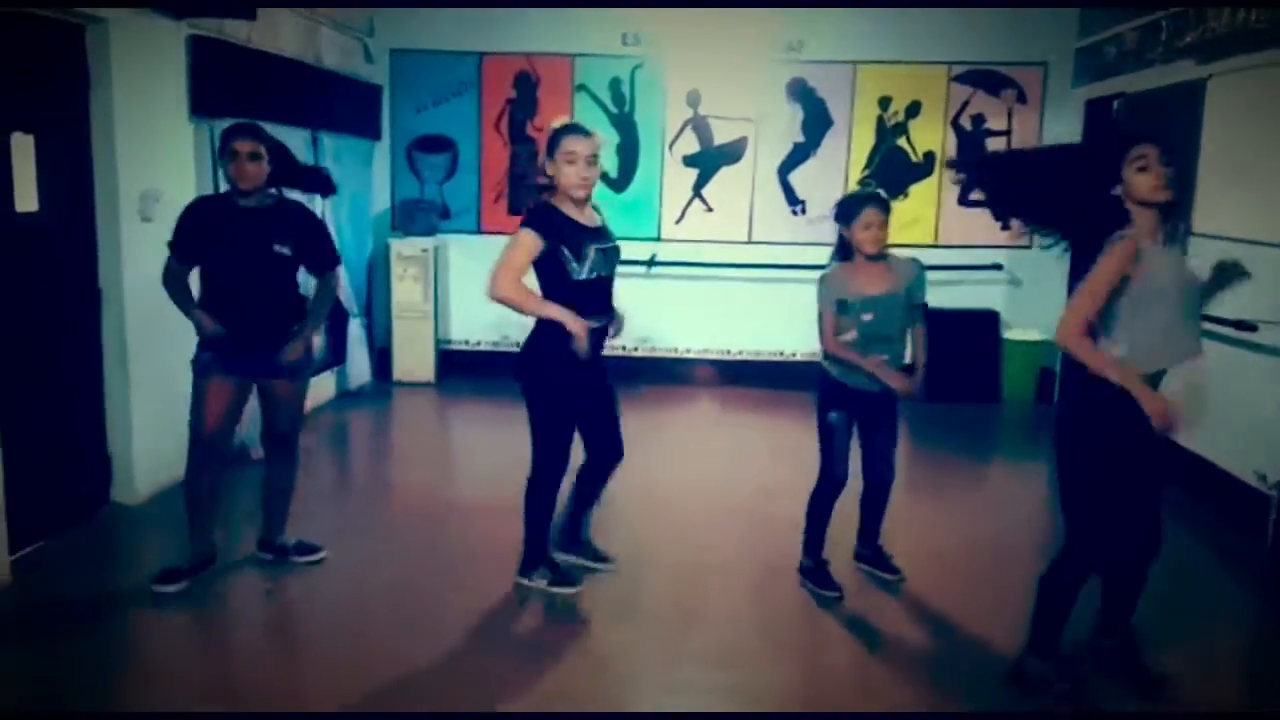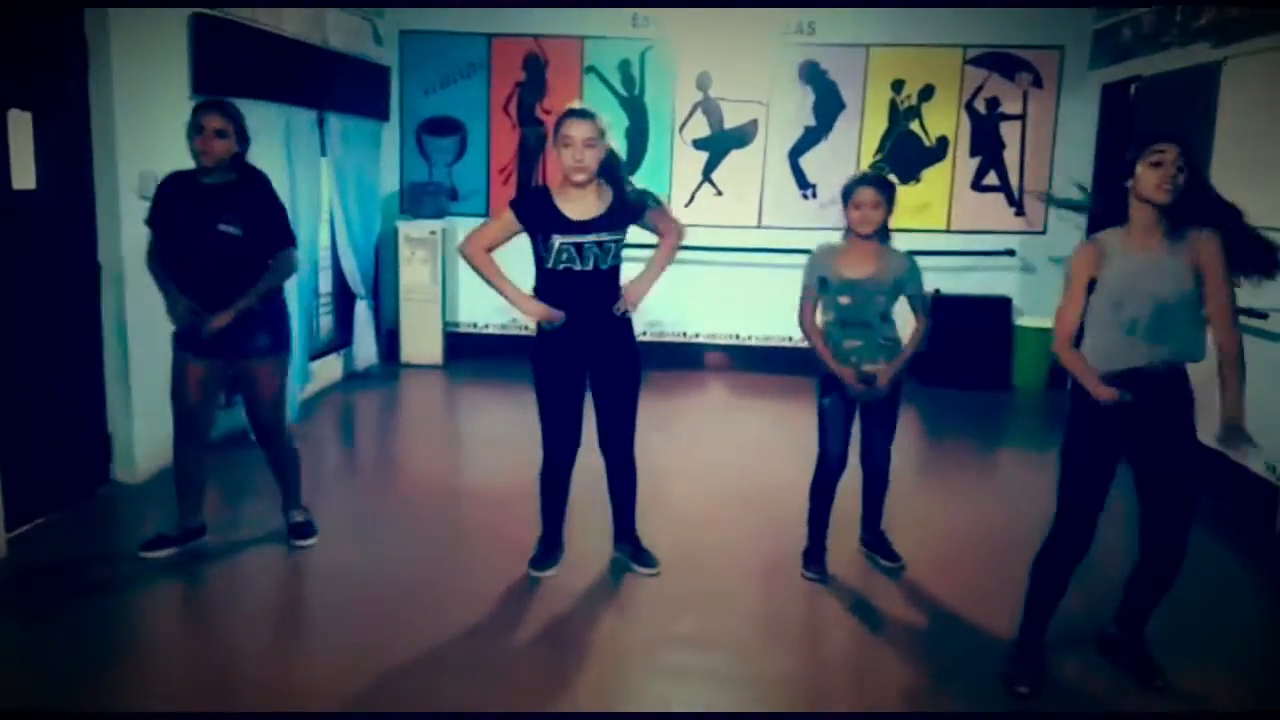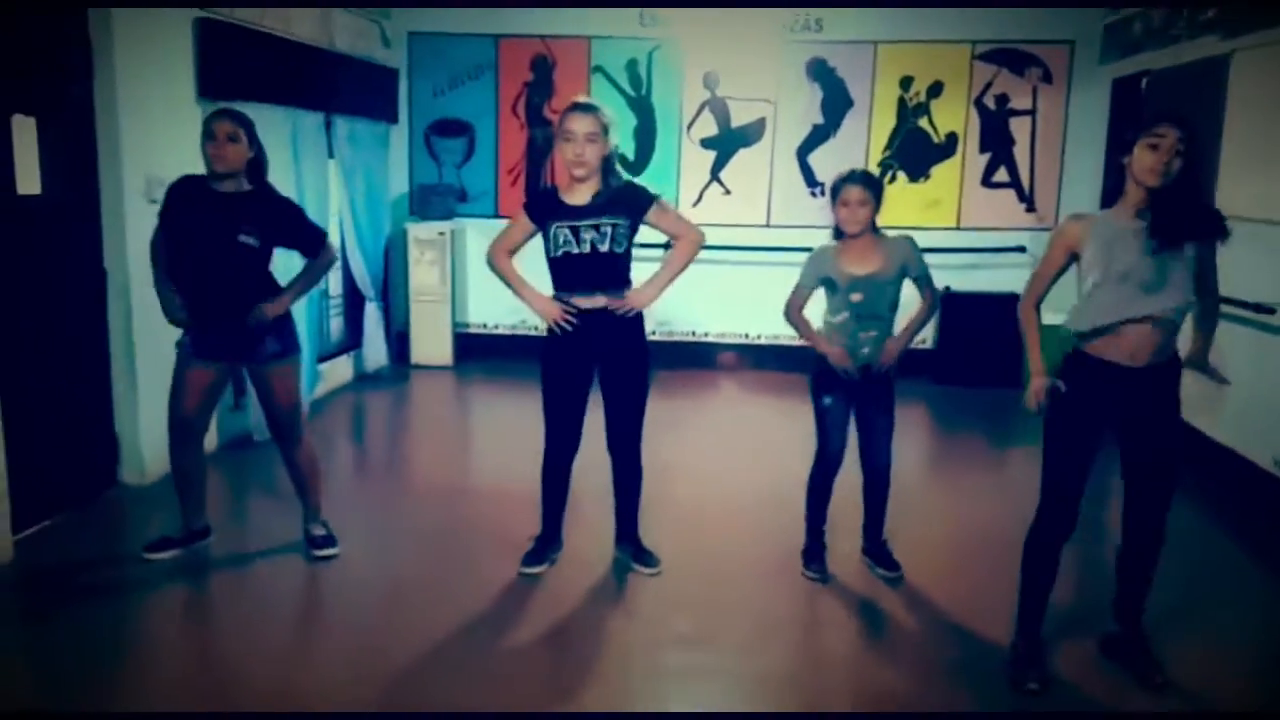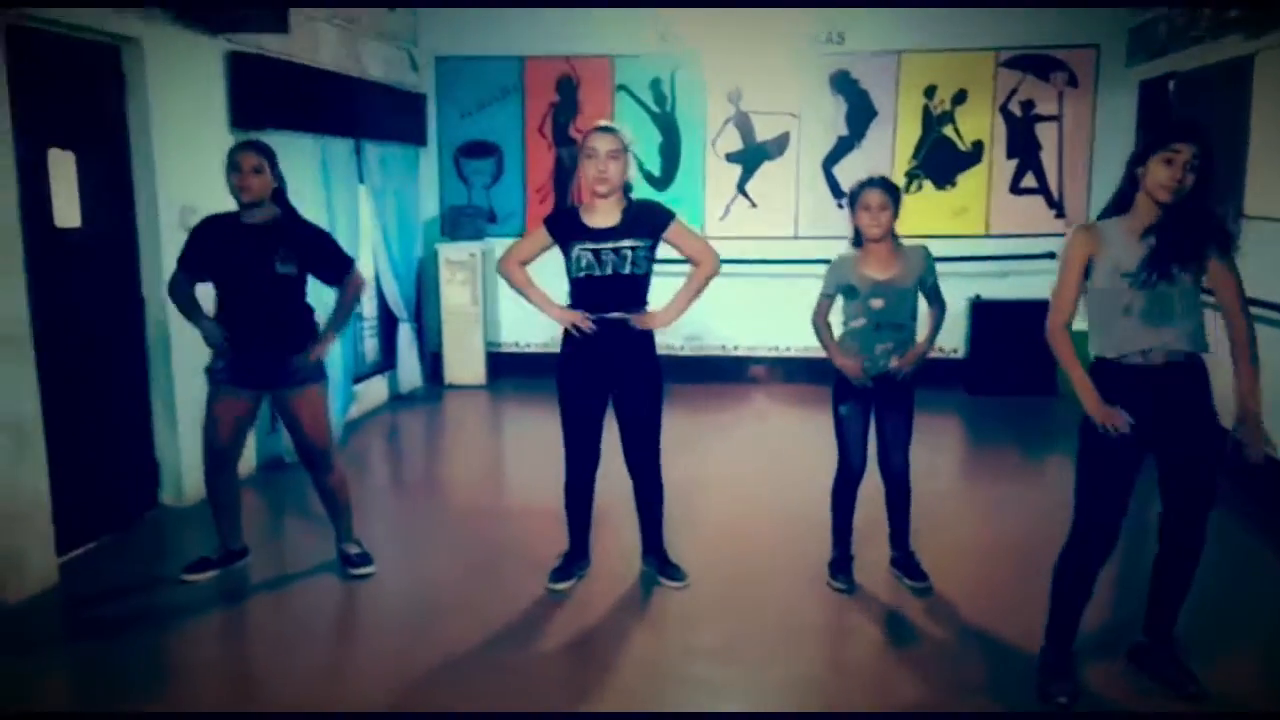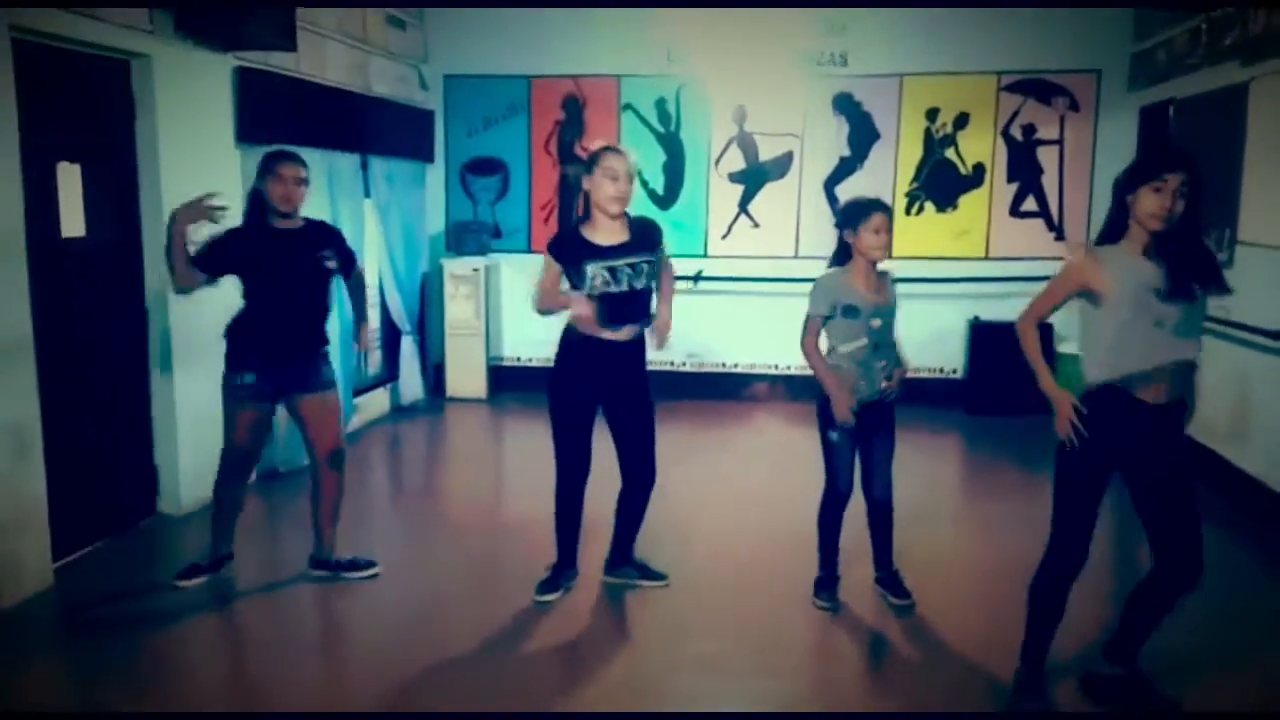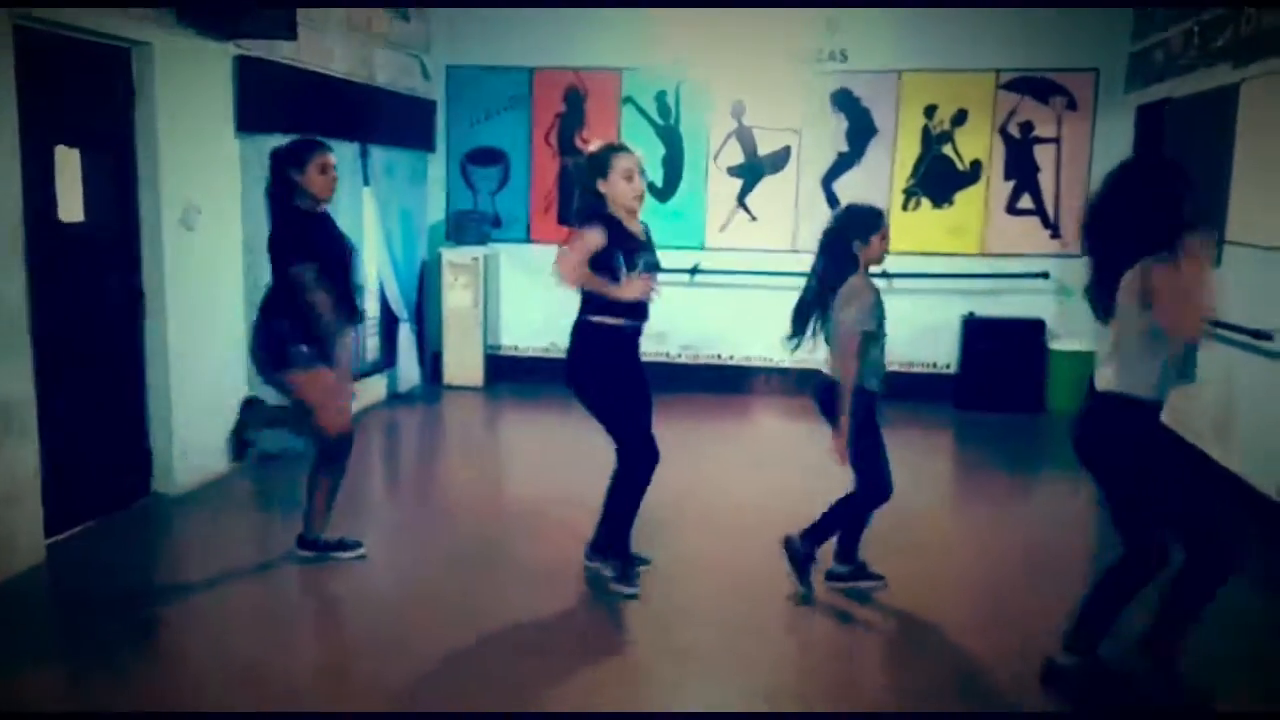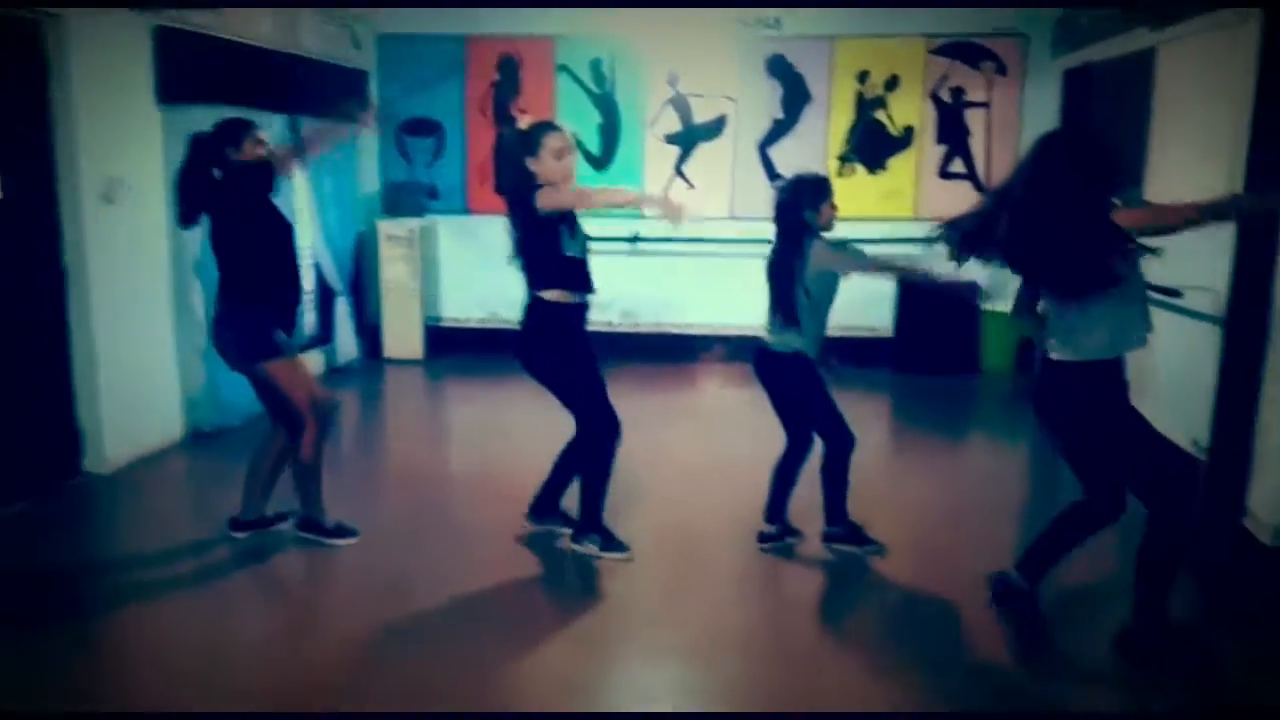
dt=0.3s
person 1, frame 1
left shoulder: (1163, 246)
right shoulder: (1126, 246)
left elbow: (1175, 306)
right elbow: (1070, 330)
left wrist: (1216, 281)
right wrist: (1145, 392)
left hip: (1129, 410)
right hip: (1095, 409)
left knee: (1141, 538)
right knee: (1088, 543)
left ankle: (1113, 641)
right ankle: (1037, 656)
person 1, frame 2
left shoulder: (1205, 243)
right shoulder: (1096, 251)
left elbow: (1225, 328)
right elbow: (1063, 341)
left wrist: (1233, 412)
right wrist: (1095, 386)
left hip: (1169, 403)
right hip: (1101, 404)
left knee: (1168, 544)
right knee: (1071, 534)
left ankle: (1125, 636)
right ankle: (1028, 645)
person 1, frame 3
left shoulder: (1192, 224)
right shoulder: (1082, 229)
left elbow: (1206, 297)
right elbow: (1030, 300)
left wrist: (1199, 349)
right wrist: (1036, 372)
left hip: (1157, 390)
right hip: (1088, 380)
left knee: (1147, 523)
right knee: (1056, 517)
left ankle: (1127, 633)
right ankle: (1027, 640)
person 1, frame 4
left shoulder: (1200, 239)
right shoulder: (1091, 237)
left elbow: (1238, 321)
right elbow: (1056, 326)
left wrist: (1249, 409)
right wrist: (1093, 402)
left hip: (1189, 394)
right hip: (1119, 391)
left knee: (1185, 534)
right knee: (1094, 533)
left ankle: (1156, 644)
right ankle: (1056, 653)
person 1, frame 5
left shoulder: (1184, 261)
right shoulder: (1094, 264)
right elbow: (1027, 322)
left wrist: (1187, 402)
right wrist: (1054, 392)
left hip: (1162, 430)
right hip: (1105, 422)
left knee: (1181, 565)
right knee: (1066, 557)
left ankle: (1114, 666)
right ankle: (1031, 673)
person 1, frame 6
left shoulder: (1130, 263)
right shoulder: (1156, 270)
right elbow: (1188, 329)
right wrist: (1196, 259)
left hip: (1111, 422)
right hip: (1124, 429)
left knee: (1144, 552)
right knee: (1213, 551)
left ankle: (1073, 659)
right ankle: (1158, 654)
person 1, frame 7
left shoulder: (1036, 242)
right shoulder: (1107, 229)
left elbow: (1025, 309)
right elbow: (1201, 211)
right wrist: (1244, 204)
left hip: (1061, 384)
right hip: (1093, 392)
left knee: (1102, 498)
right knee: (1175, 499)
left ankle: (1019, 581)
right ankle: (1147, 627)
person 2, frame 1
left shoulder: (594, 219)
right shoulder: (543, 220)
right elbow: (501, 285)
left wrist: (607, 307)
right wrist: (566, 316)
left hip: (587, 355)
right hip: (551, 358)
left knee: (609, 450)
right knee: (550, 461)
left ankle: (570, 535)
right ankle: (535, 559)
person 2, frame 2
left shoulder: (627, 201)
right shoulder: (534, 204)
left elbow: (673, 232)
right elbow: (472, 247)
left wrist: (643, 283)
right wrist: (521, 299)
left hip: (613, 335)
right hip: (558, 338)
left knee: (618, 445)
right knee: (560, 447)
left ankle: (627, 538)
right ankle: (550, 540)
person 2, frame 3
left shoulder: (629, 197)
right shoulder: (542, 204)
left elbow: (690, 238)
right elbow: (499, 254)
left wrist: (650, 290)
right wrist: (535, 300)
left hip: (621, 333)
right hip: (568, 332)
left knee: (625, 443)
right knee: (559, 442)
left ankle: (628, 539)
right ankle: (549, 538)
person 2, frame 4
left shoulder: (649, 216)
right shoulder: (563, 222)
left elbow: (708, 260)
right elbow: (509, 263)
left wrist: (671, 313)
right wrist: (553, 309)
left hip: (634, 348)
right hip: (582, 350)
left knee: (644, 459)
right knee: (580, 460)
left ankle: (654, 553)
right ankle: (577, 554)
person 2, frame 5
left shoulder: (648, 233)
right shoulder: (567, 243)
left elbow: (664, 274)
right elbow: (542, 301)
left wrist: (661, 316)
right wrist: (567, 302)
left hip: (629, 365)
right hip: (578, 364)
left knee: (641, 471)
right knee: (572, 473)
left ankle: (620, 560)
right ankle: (564, 567)
person 2, frame 6
left shoulder: (640, 230)
right shoulder: (600, 226)
right elbow: (566, 265)
left wrist: (636, 289)
right wrist: (617, 290)
left hip: (625, 353)
right hip: (594, 356)
left knee: (637, 456)
right knee: (641, 453)
left ankle: (609, 548)
right ankle: (610, 549)
person 2, frame 7
left shoulder: (553, 206)
right shoulder: (532, 200)
right elbow: (581, 195)
right wrist: (647, 199)
left hip: (567, 330)
right hip: (550, 333)
left knee: (593, 426)
right knee: (603, 427)
left ankle: (545, 507)
right ankle: (588, 528)
person 3, frame 1
left shoulder: (297, 218)
right shoulder: (200, 214)
left elbow: (328, 280)
right elbow: (173, 274)
left wrist: (307, 334)
right wrist: (197, 315)
left hip: (284, 350)
right hip: (222, 348)
left knee: (281, 445)
right knee: (205, 447)
left ankle: (273, 538)
right ankle: (200, 552)
person 3, frame 2
left shoulder: (255, 193)
right shoulder: (173, 189)
left elbow: (285, 264)
right elbow: (157, 252)
left wrist: (231, 312)
right wrist: (173, 296)
left hip: (256, 325)
right hip: (196, 327)
left knee: (269, 427)
right knee: (188, 428)
left ankle: (295, 510)
right ankle: (190, 525)
person 3, frame 3
left shoulder: (268, 206)
right shoulder: (182, 193)
left elbow: (324, 253)
right elbow: (161, 241)
left wrist: (284, 299)
right wrist: (166, 291)
left hip: (263, 331)
right hip: (203, 331)
left knee: (289, 432)
right knee: (183, 431)
left ankle: (314, 523)
right ankle: (194, 526)
person 3, frame 4
left shoulder: (300, 234)
right shoulder: (211, 232)
left elbow: (353, 284)
right elbow: (179, 284)
left wrist: (326, 338)
right wrist: (204, 323)
left hip: (294, 359)
right hip: (235, 359)
left knee: (318, 456)
right knee: (218, 457)
left ankle: (348, 542)
right ankle: (231, 547)
person 3, frame 5
left shoulder: (325, 236)
right shoulder: (242, 241)
left elbow: (352, 272)
right elbow: (184, 283)
left wrist: (363, 320)
right wrist: (177, 226)
left hip: (309, 364)
right hip: (253, 366)
left knee: (329, 457)
right knee: (236, 464)
left ankle: (325, 554)
right ankle: (219, 552)
person 3, frame 6
left shoulder: (318, 221)
right shoulder: (292, 224)
right elbow: (311, 287)
right wrist: (340, 346)
left hip: (317, 342)
right hip: (287, 342)
left knee: (339, 440)
right knee: (335, 426)
left ankle: (315, 535)
person 3, frame 7
left shoulder: (240, 198)
right shoulder: (236, 189)
right elbow: (289, 156)
right wrist: (350, 124)
left hip: (259, 326)
right hip: (251, 327)
left knee: (288, 425)
right knee: (315, 415)
left ankle: (250, 515)
right ankle: (312, 519)
person 4, frame 1
left shoulder: (909, 272)
right shoulder: (833, 280)
left elbow: (917, 326)
right elbow: (829, 341)
left wrist: (918, 370)
right wrist: (880, 371)
left hip: (886, 394)
right hip: (840, 388)
left knee: (881, 475)
right knee: (833, 477)
left ankle: (868, 548)
right ankle: (811, 560)
person 4, frame 2
left shoulder: (901, 265)
right shoulder: (823, 258)
left elbow: (922, 321)
right elbow: (807, 318)
left wrist: (894, 369)
right wrist: (837, 367)
left hip: (882, 377)
right hip: (836, 375)
left knee: (877, 462)
right knee: (831, 461)
left ankle: (872, 534)
right ankle: (814, 547)
person 4, frame 3
left shoulder: (901, 249)
right shoulder: (824, 257)
left elbow: (931, 297)
right elbow: (792, 310)
left wrist: (904, 339)
right wrist: (822, 345)
left hip: (877, 371)
right hip: (833, 370)
left knee: (878, 461)
right knee: (829, 456)
left ankle: (874, 543)
right ankle: (814, 544)
person 4, frame 4
left shoulder: (918, 258)
right shoulder: (843, 265)
left elbow: (937, 305)
right elbow: (819, 318)
left wrist: (924, 347)
right wrist: (837, 356)
left hip: (897, 379)
right hip: (853, 379)
left knee: (897, 469)
right knee: (851, 467)
left ankle: (901, 553)
right ankle: (840, 556)
person 4, frame 5
left shoulder: (886, 283)
right shoulder: (833, 283)
right elbow: (809, 341)
left wrist: (900, 367)
right wrist: (833, 390)
left hip: (880, 405)
right hip: (842, 403)
left knee: (879, 493)
right knee: (839, 490)
left ankle: (885, 572)
right ankle: (827, 576)
person 4, frame 6
left shoulder: (850, 285)
right shoulder: (864, 292)
right elbow: (847, 355)
right wrist: (844, 420)
left hip: (850, 395)
right hip: (851, 397)
left knee: (874, 483)
right knee: (875, 487)
left ankle: (845, 564)
right ankle: (804, 543)
person 4, frame 7
left shoulder: (788, 251)
right shoulder: (827, 254)
right elbow: (887, 266)
right wrist: (931, 277)
left hip: (772, 358)
right hip: (793, 365)
left knee: (801, 441)
right knee: (839, 439)
left ankle: (774, 526)
right ankle: (837, 527)
